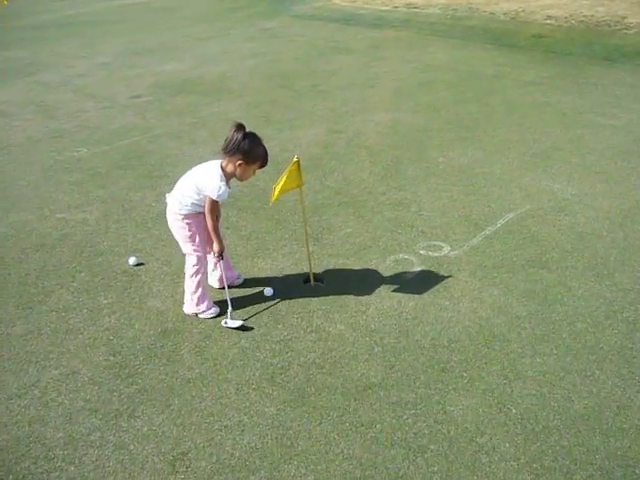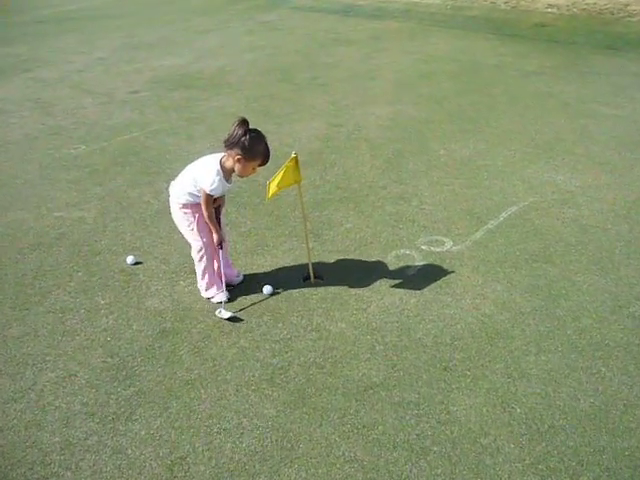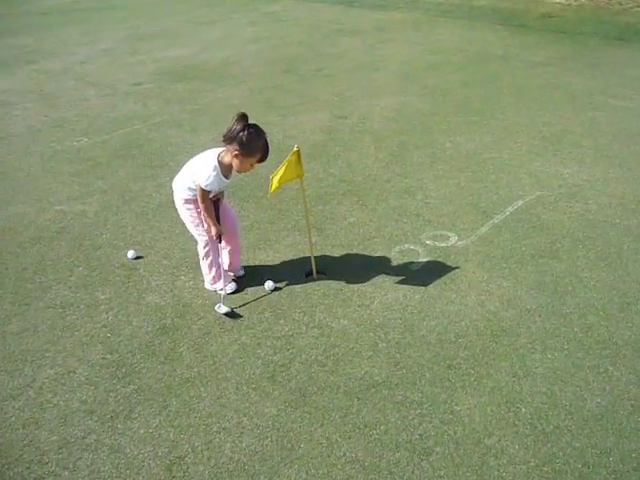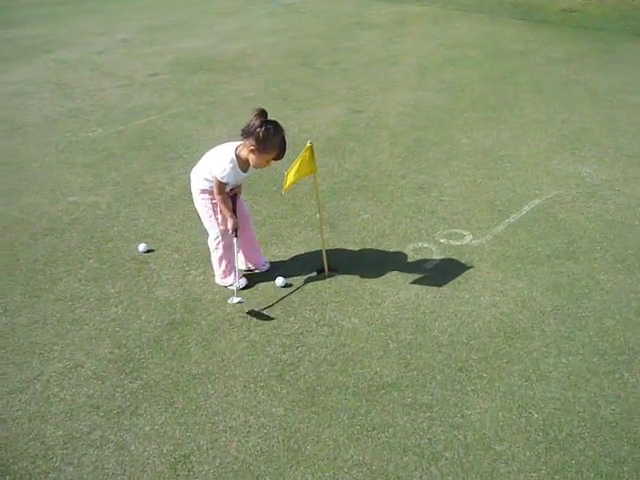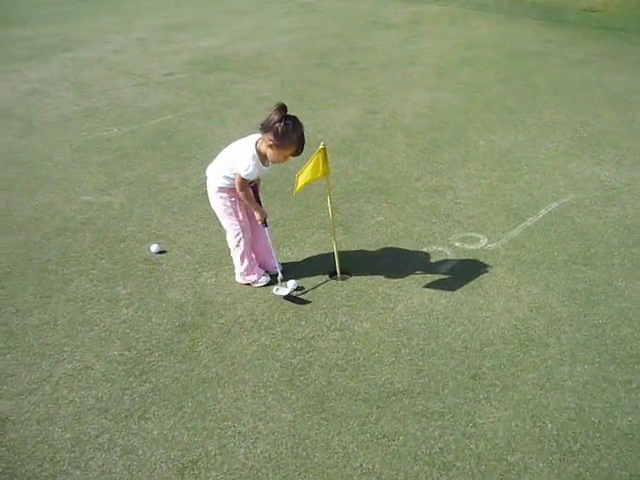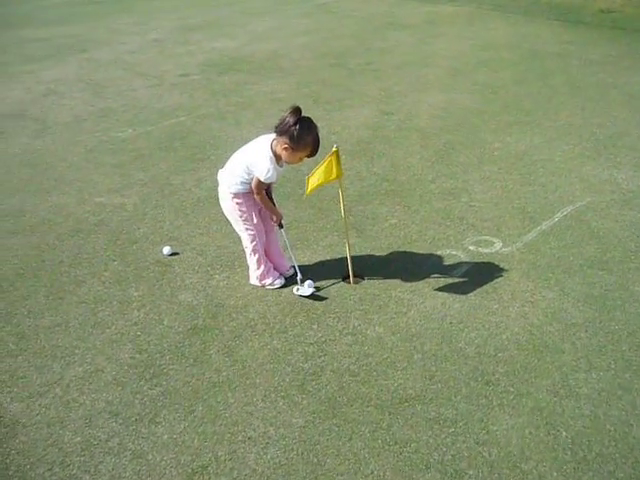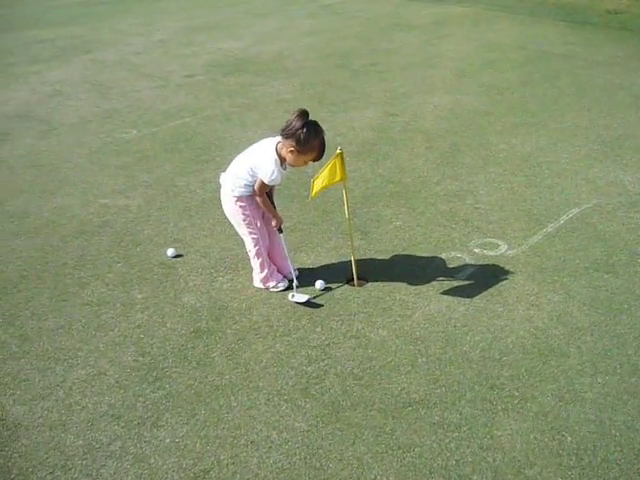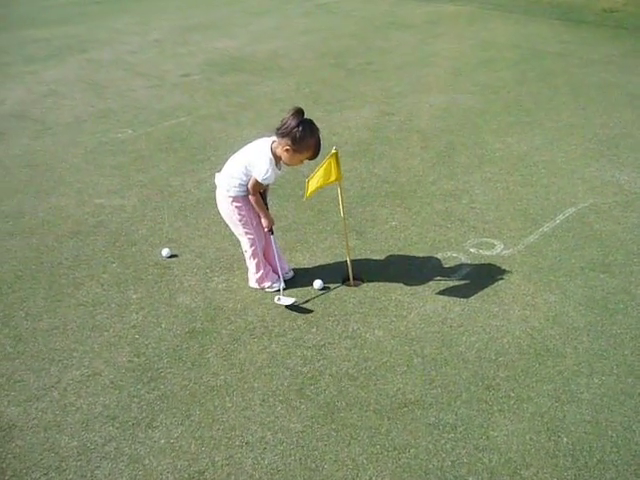
dt=0.2s
person 1, frame 1
left shoulder: (218, 166)
right shoulder: (217, 184)
right elbow: (211, 215)
right wrist: (217, 242)
left hip: (194, 209)
right hip: (183, 214)
left knee: (214, 245)
right knee: (197, 256)
left ankle: (221, 277)
right ankle: (196, 304)
person 1, frame 2
left shoulder: (225, 161)
right shoulder: (213, 177)
right elbow: (206, 206)
left wrist: (220, 198)
right wrist: (215, 231)
left hip: (201, 199)
right hip: (185, 204)
left knee: (220, 237)
right knee: (203, 244)
left ankle: (224, 274)
right ankle: (209, 288)
person 1, frame 3
left shoulder: (226, 156)
right shoulder: (210, 172)
right elbow: (203, 201)
left wrist: (219, 193)
right wrist: (213, 225)
left hip: (208, 194)
right hip: (189, 198)
left knee: (230, 225)
right knee: (208, 238)
left ankle: (230, 265)
right ankle: (214, 280)
person 1, frame 4
left shoulder: (244, 151)
right shoulder: (226, 165)
right elbow: (219, 193)
left wrist: (237, 186)
right wrist: (230, 217)
left hip: (227, 187)
right hip: (206, 190)
left knee: (244, 223)
right knee: (221, 232)
left ankle: (250, 261)
right ankle: (225, 275)
person 1, frame 5
left shoulder: (262, 142)
right shoulder: (249, 161)
right elbow: (241, 189)
left wrist: (256, 180)
right wrist: (257, 210)
left hip: (240, 183)
right hip: (223, 188)
left knee: (258, 223)
right knee: (240, 230)
left ankle: (263, 262)
right ankle: (247, 273)
person 1, frame 6
left shoulder: (275, 140)
right shoulder: (267, 165)
right elbow: (257, 192)
left wrist: (268, 187)
right wrist: (274, 211)
left hip: (249, 186)
right hip: (235, 193)
left knee: (269, 226)
right knee: (254, 234)
left ankle: (277, 265)
right ankle: (262, 276)
person 1, frame 7
left shoulder: (280, 143)
right shoulder: (272, 168)
right elbow: (259, 193)
left wrist: (270, 191)
right wrist: (274, 215)
left hip: (250, 190)
right hip: (237, 196)
left knee: (271, 229)
right knee: (257, 237)
left ankle: (281, 268)
right ankle: (266, 278)
person 1, frame 8
left shoulder: (274, 143)
right shoulder: (266, 167)
right elbow: (252, 192)
left wrist: (264, 202)
right wrist: (265, 216)
left hip: (244, 190)
right hip: (232, 196)
left knee: (265, 231)
right knee: (253, 237)
left ankle: (276, 268)
right ankle: (261, 278)
